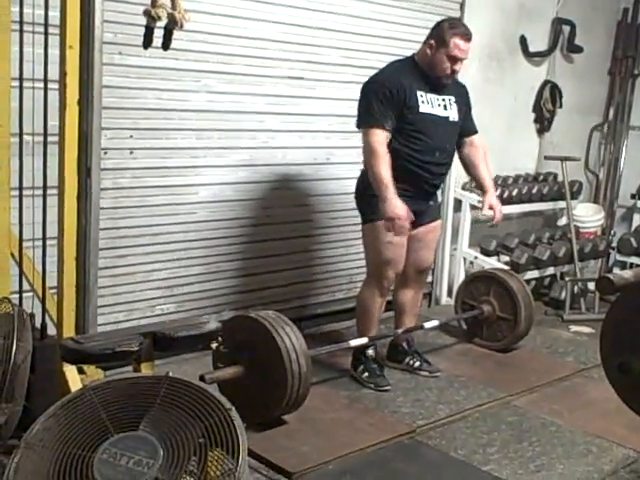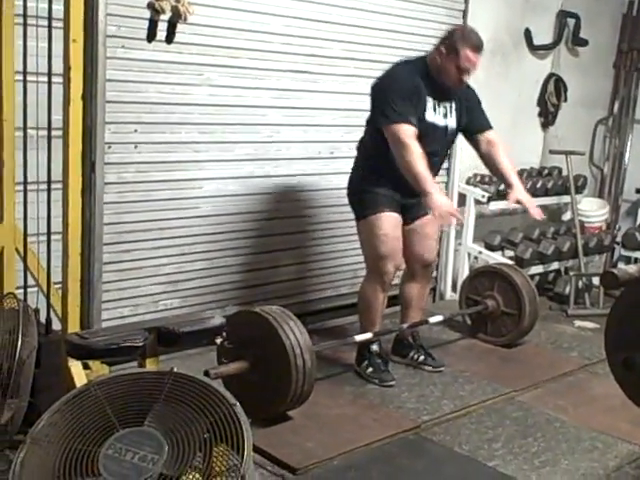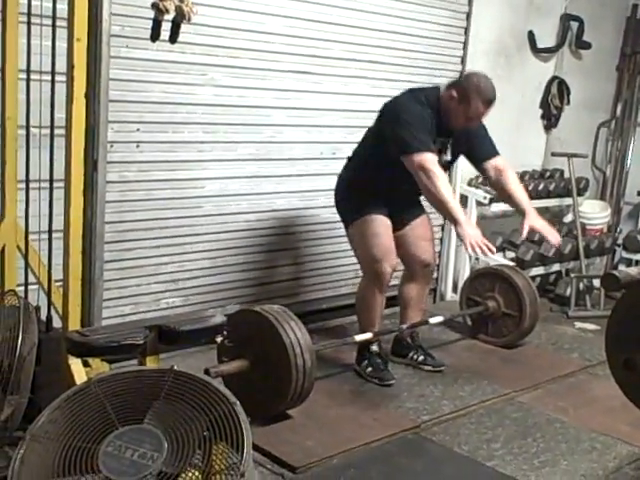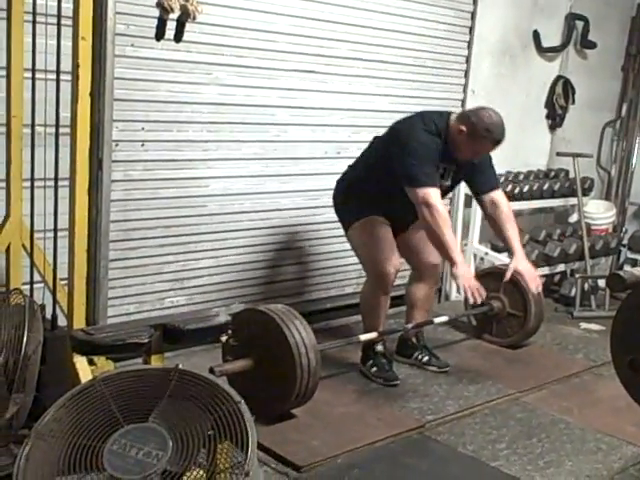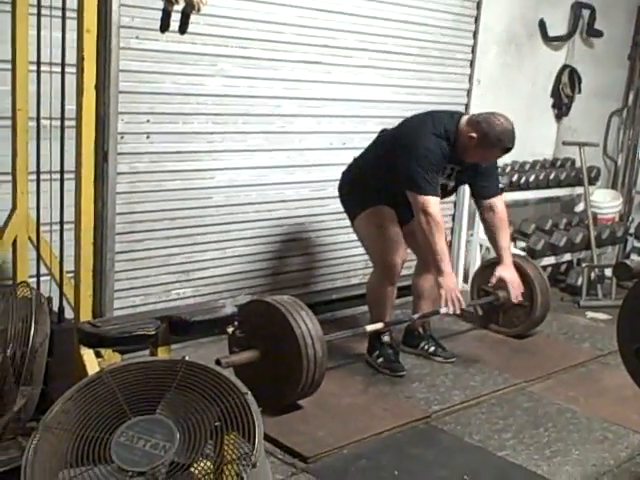
dt=0.2s
person 1, frame 1
left shoulder: (457, 91)
right shoulder: (390, 82)
left elbow: (471, 144)
right elbow: (375, 142)
left wrist: (489, 190)
right wrist: (387, 197)
left hip: (427, 198)
right hip: (390, 197)
left knee: (417, 274)
right knee: (384, 276)
left ankle: (402, 348)
right ankle: (364, 355)
person 1, frame 2
left shoulder: (463, 94)
right shoulder: (401, 82)
left elbow: (488, 141)
right elbow: (403, 141)
left wrist: (516, 185)
right wrist: (432, 193)
left hip: (418, 193)
right hip: (377, 188)
left knee: (423, 264)
right knee: (384, 269)
left ankle: (406, 342)
right ankle: (368, 351)
person 1, frame 3
left shoulder: (468, 126)
right shoulder: (410, 112)
left elbow: (498, 169)
right elbow: (427, 171)
left wrist: (529, 212)
right wrist: (463, 223)
left hip: (404, 198)
right hip: (363, 194)
left knee: (423, 263)
right knee: (381, 270)
left ankle: (406, 342)
right ankle: (367, 351)
person 1, frame 4
left shoulder: (474, 151)
right shoulder: (418, 139)
left elbow: (495, 203)
right elbow: (430, 206)
left wrist: (518, 255)
right wrist: (458, 264)
left hip: (403, 205)
right hip: (361, 201)
left knee: (430, 265)
right knee: (385, 271)
left ankle: (411, 343)
right ankle: (372, 352)
person 1, frame 5
left shoulder: (480, 150)
right shoulder: (426, 142)
left elbow: (493, 207)
right elbow: (428, 213)
left wrist: (506, 262)
right wrist: (445, 274)
left hip: (408, 196)
right hip: (367, 191)
left knee: (434, 257)
right knee: (391, 262)
left ankle: (417, 333)
right ankle: (379, 342)
